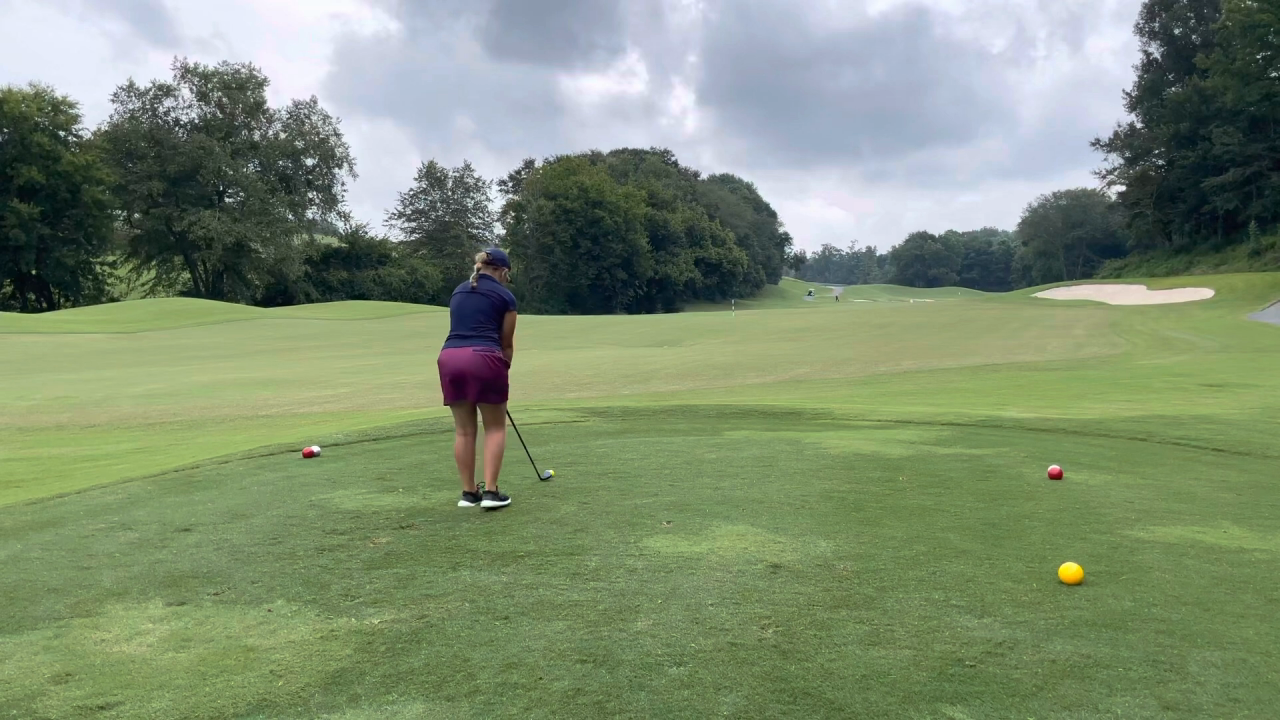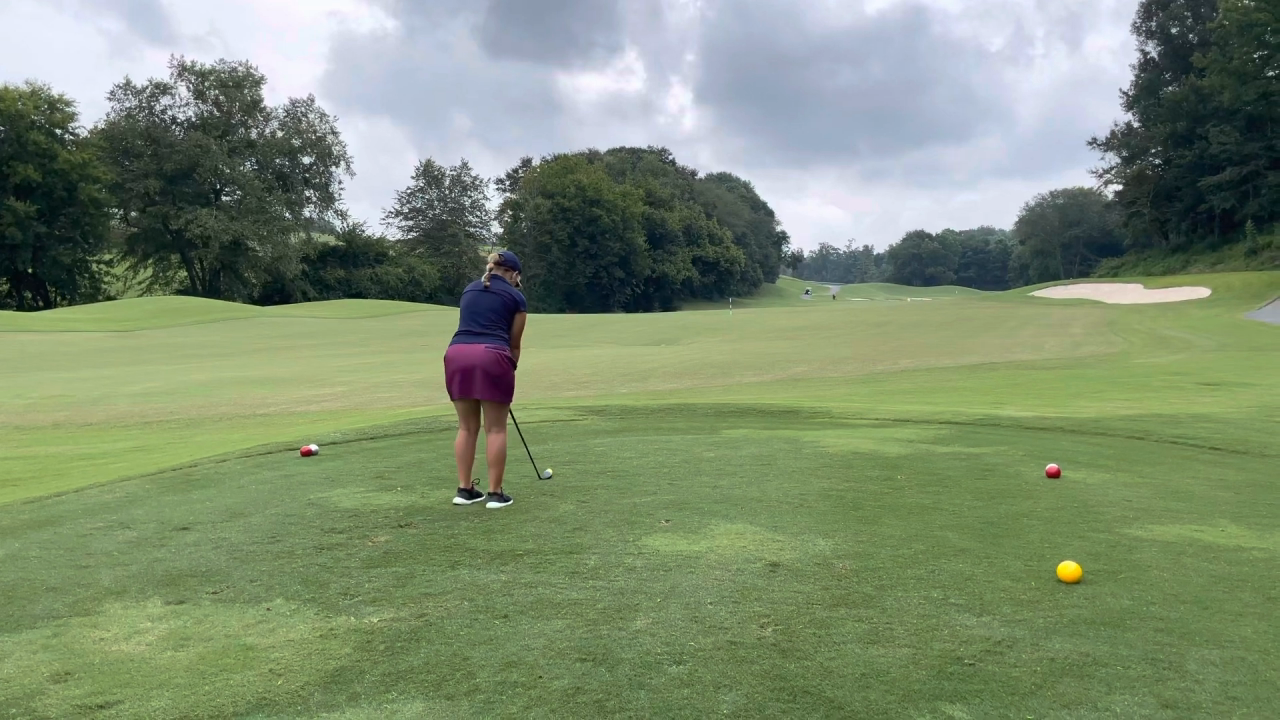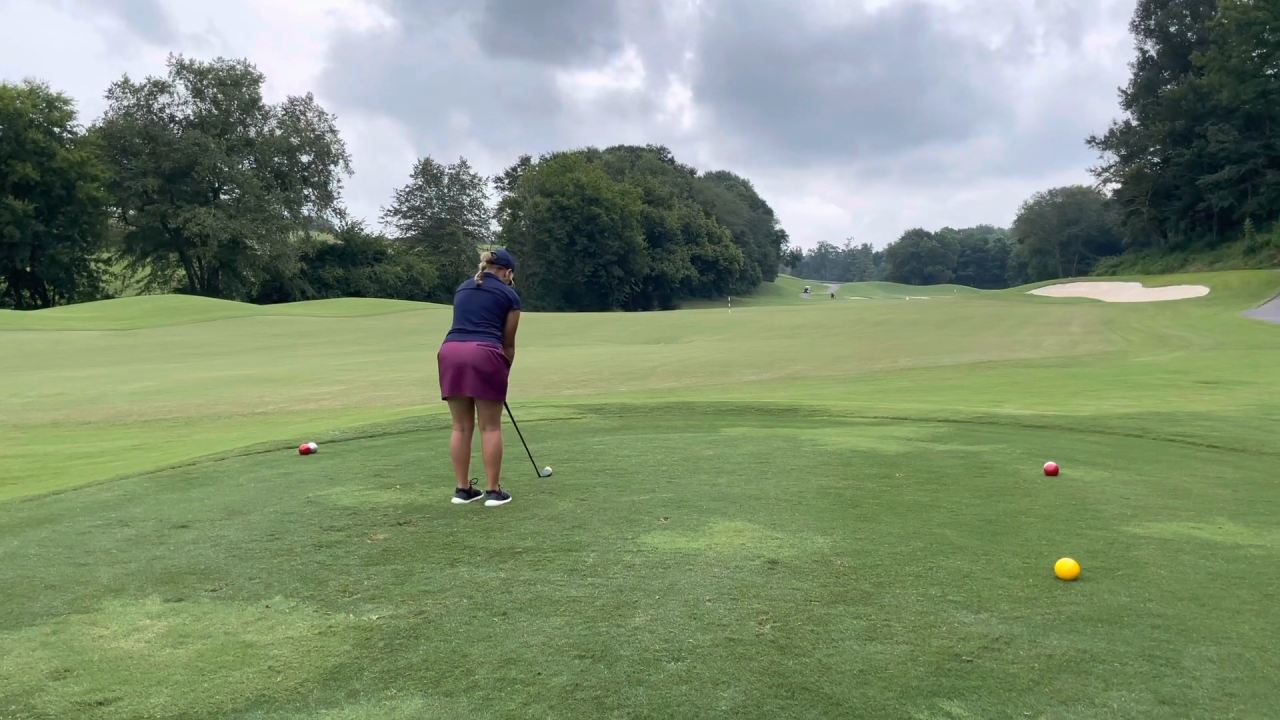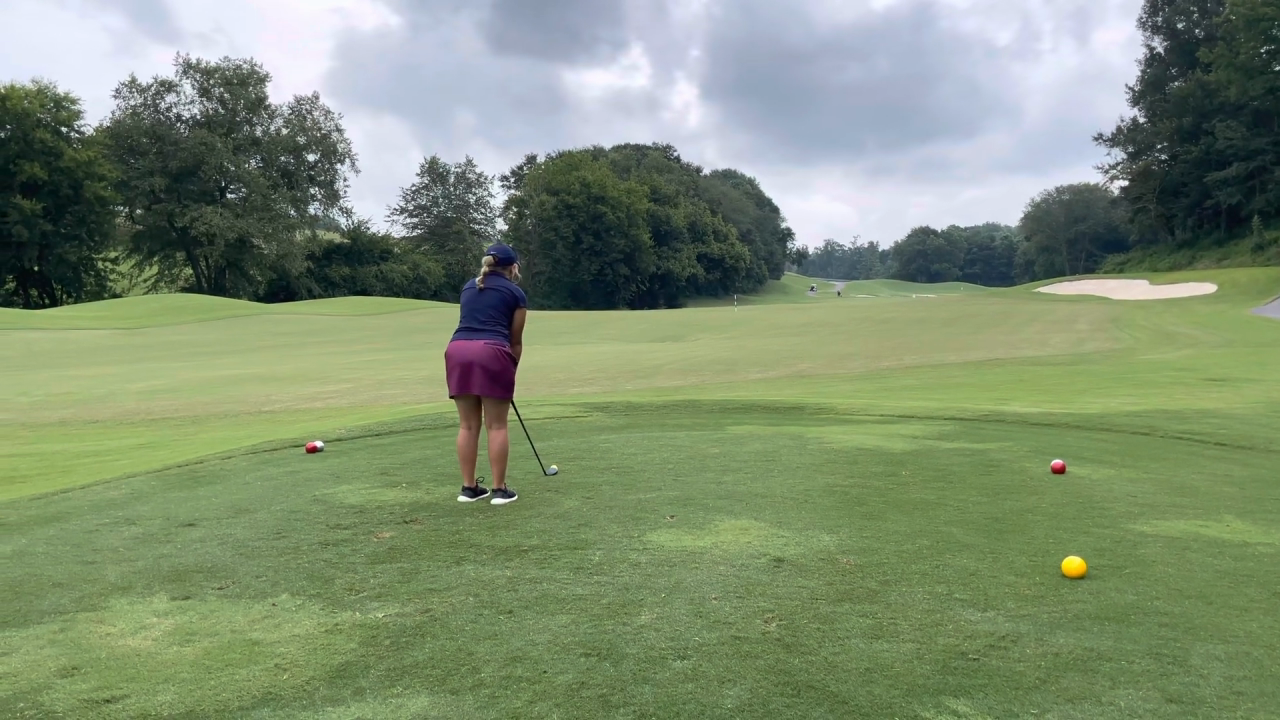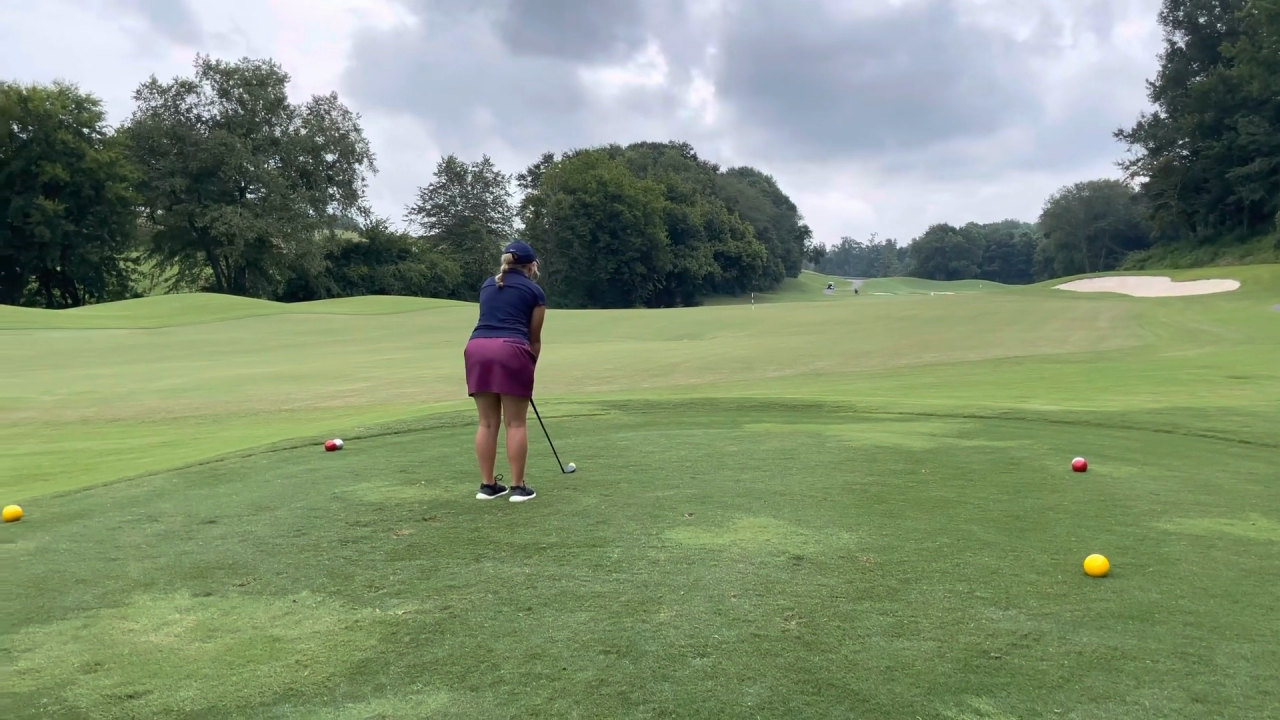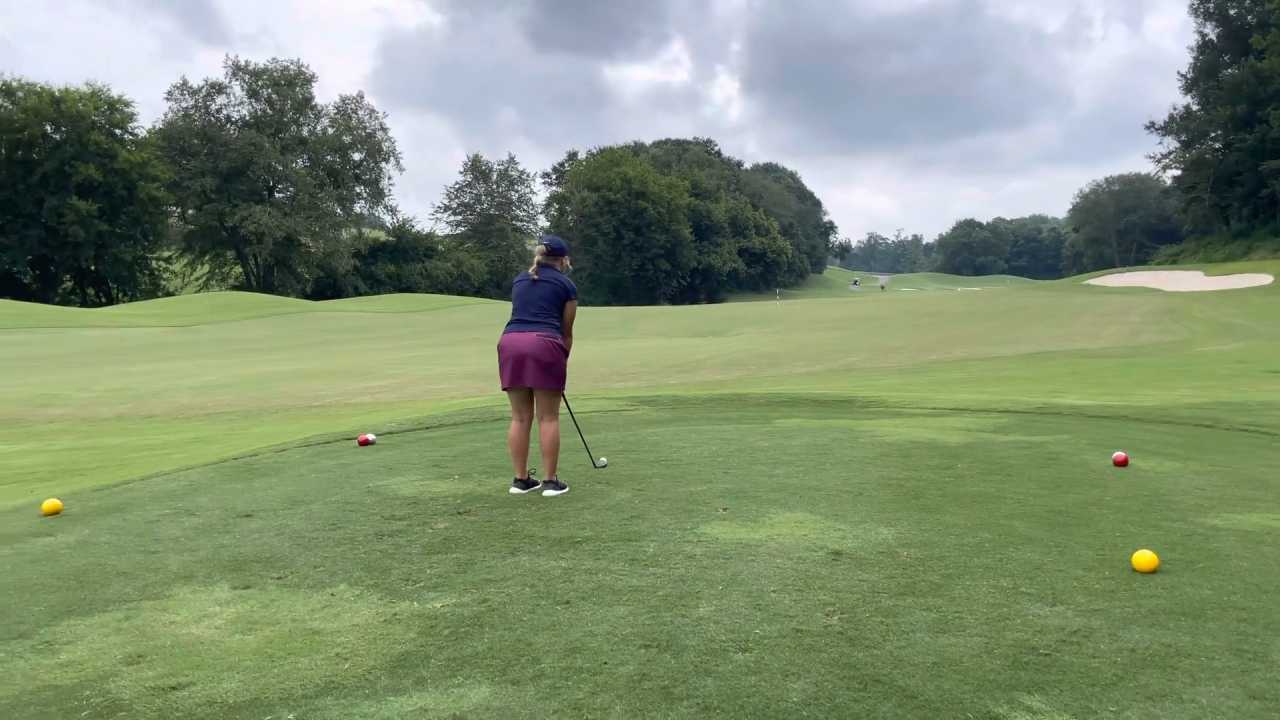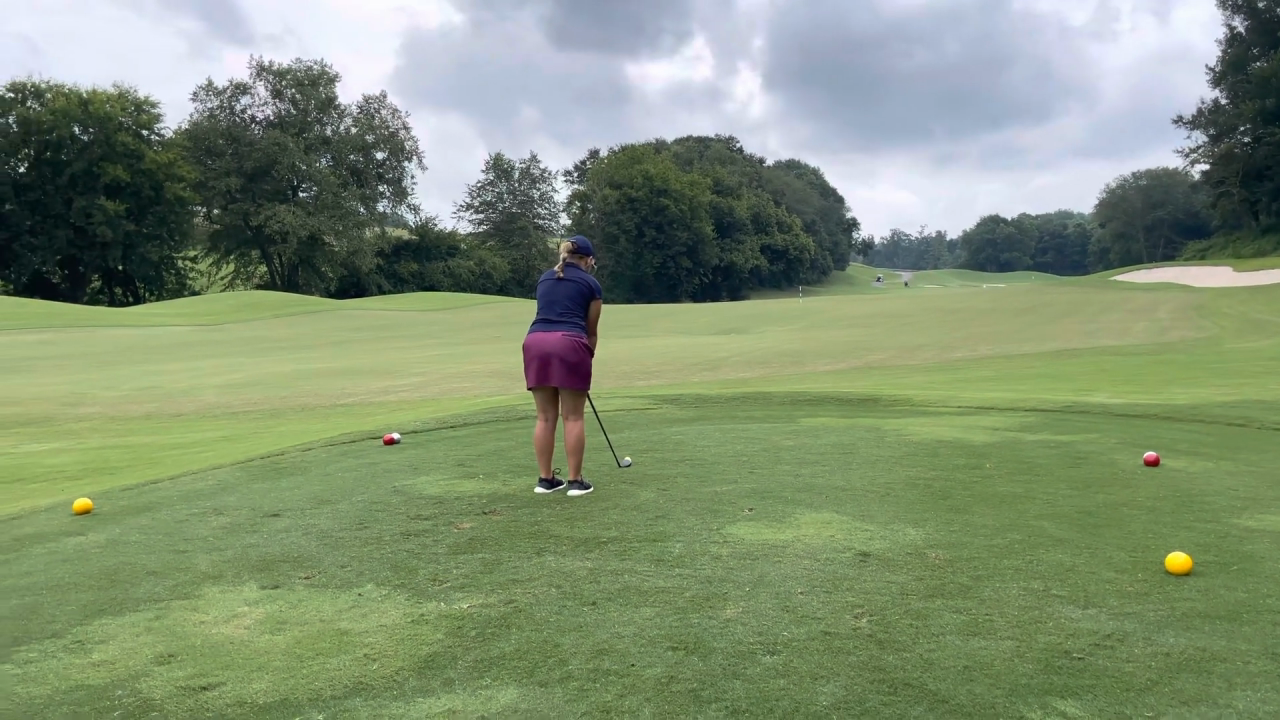
dt=0.5s
person 1, frame 1
left shoulder: (459, 291)
right shoulder: (505, 296)
right elbow: (506, 343)
right wrist: (503, 370)
left hip: (450, 358)
right hip: (484, 359)
left knee: (464, 431)
right knee: (495, 428)
left ankle: (468, 492)
right ankle: (490, 492)
person 1, frame 2
left shoulder: (469, 290)
right shoulder: (516, 297)
right elbow: (514, 343)
right wrist: (510, 370)
left hip: (457, 354)
right hip: (491, 356)
left knee: (466, 427)
right knee: (495, 429)
left ankle: (464, 489)
right ankle: (495, 493)
person 1, frame 3
left shoulder: (462, 288)
right shoulder: (509, 295)
right elbow: (508, 342)
left wrist: (500, 369)
right wrist: (505, 372)
left hip: (451, 352)
right hip: (485, 355)
left knee: (461, 426)
right knee: (490, 427)
left ankle: (463, 489)
right ankle: (493, 491)
person 1, frame 4
left shoulder: (469, 287)
right shoulder: (515, 293)
right elbow: (515, 340)
left wrist: (507, 366)
right wrist: (512, 369)
left hip: (458, 350)
right hip: (492, 353)
left knee: (468, 425)
right knee: (497, 426)
left ankle: (469, 487)
right ankle: (499, 489)
person 1, frame 5
left shoulder: (488, 285)
right shoulder: (534, 291)
right elbow: (534, 338)
right wrist: (531, 367)
left hip: (477, 348)
right hip: (511, 351)
left knee: (487, 423)
right knee: (515, 424)
left ankle: (487, 485)
right ankle: (518, 487)
person 1, frame 6
left shoulder: (520, 279)
right shoulder: (566, 284)
right elbow: (566, 332)
left wrist: (559, 356)
right wrist: (563, 358)
left hip: (510, 342)
right hip: (544, 345)
left knee: (520, 417)
right knee: (548, 418)
left ankle: (520, 479)
right ankle: (551, 481)
person 1, frame 7
left shoulder: (544, 278)
right shoulder: (591, 283)
right elbow: (591, 330)
right wrist: (588, 356)
left hip: (536, 342)
right hip: (569, 345)
left knee: (545, 416)
right knee: (573, 417)
left ankle: (545, 478)
right ankle: (575, 481)
